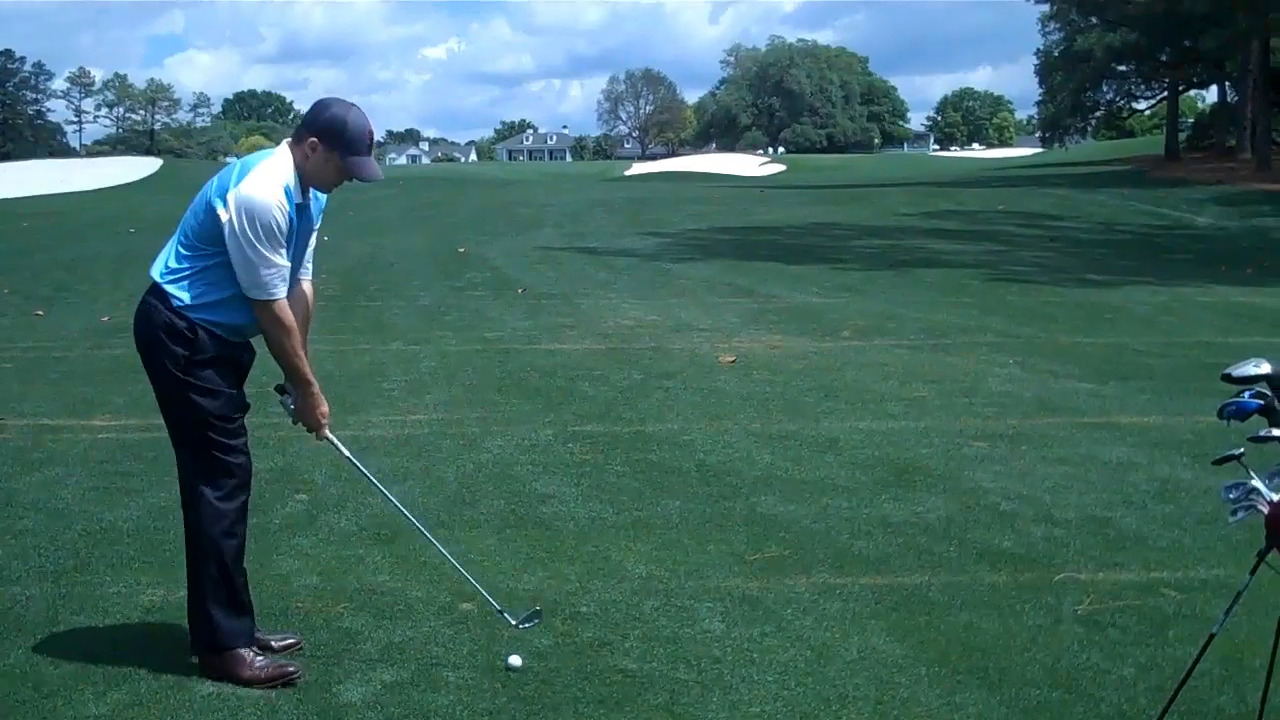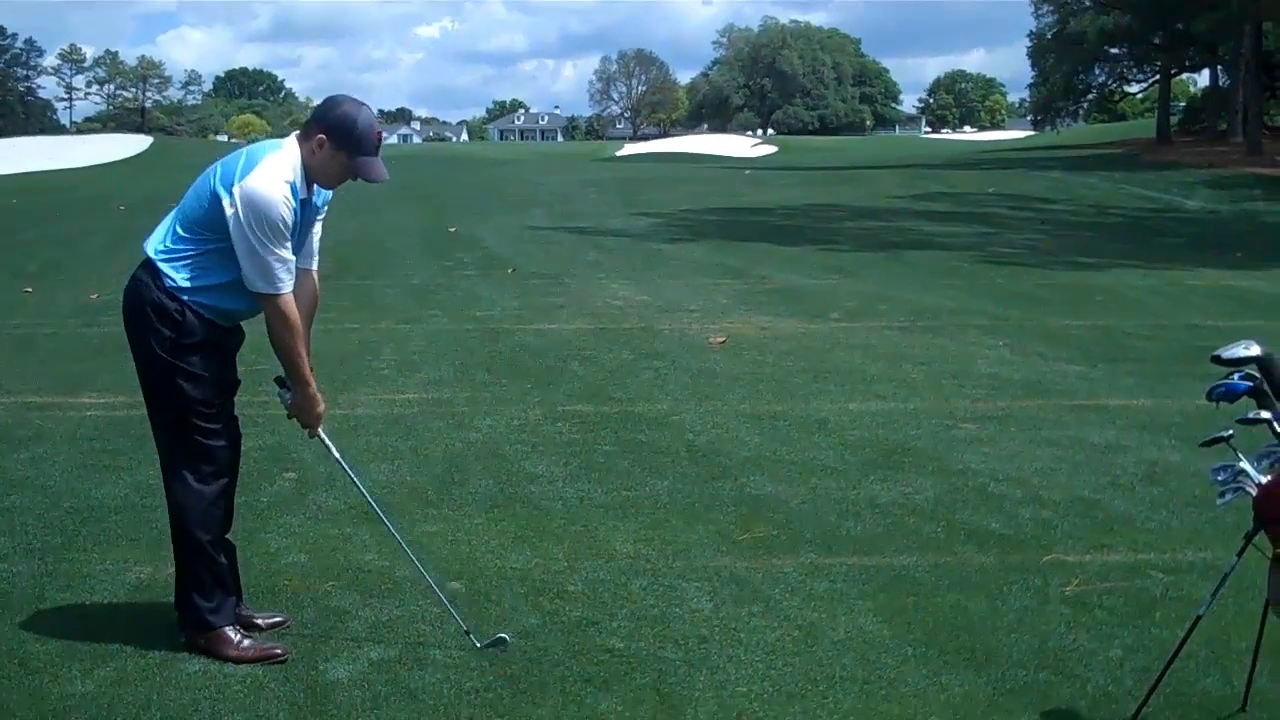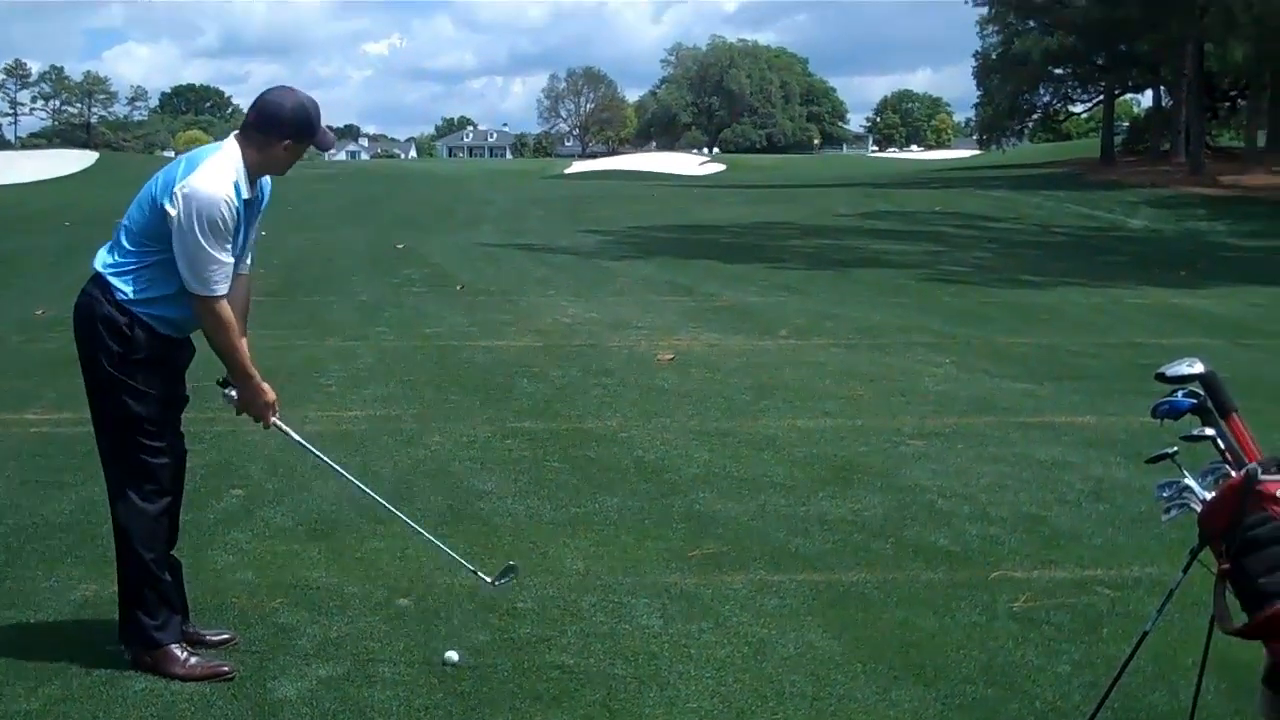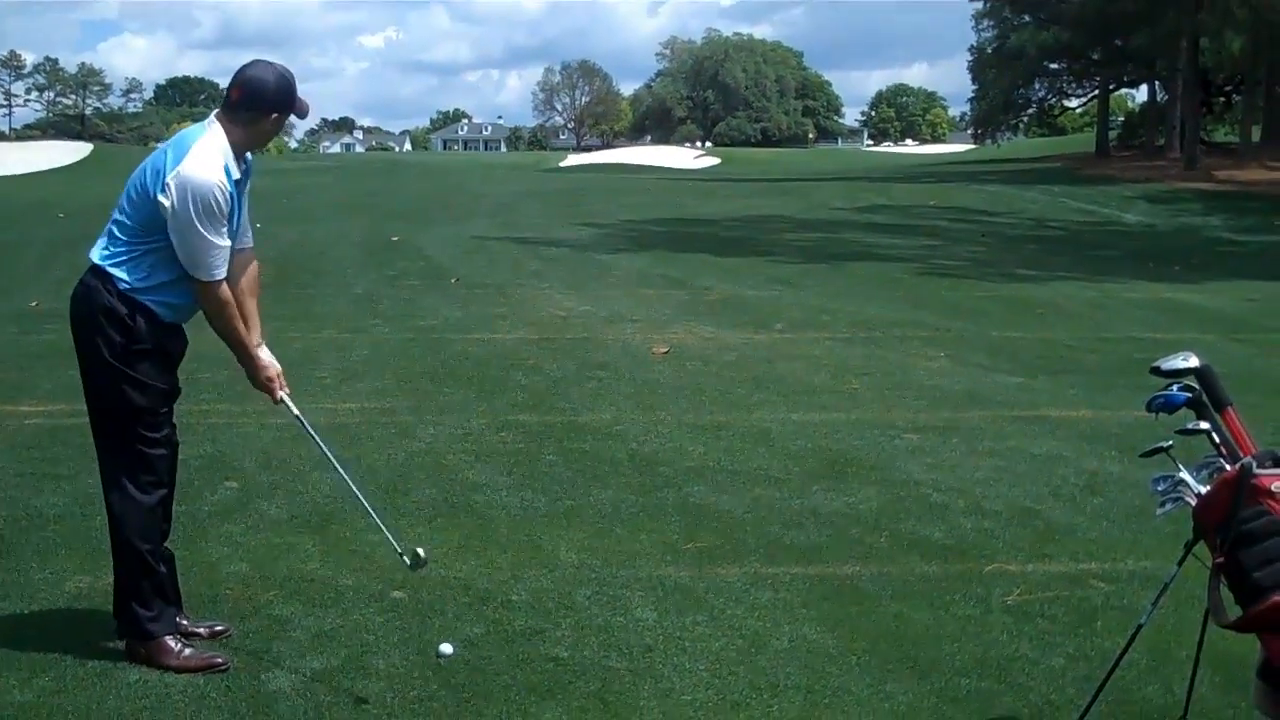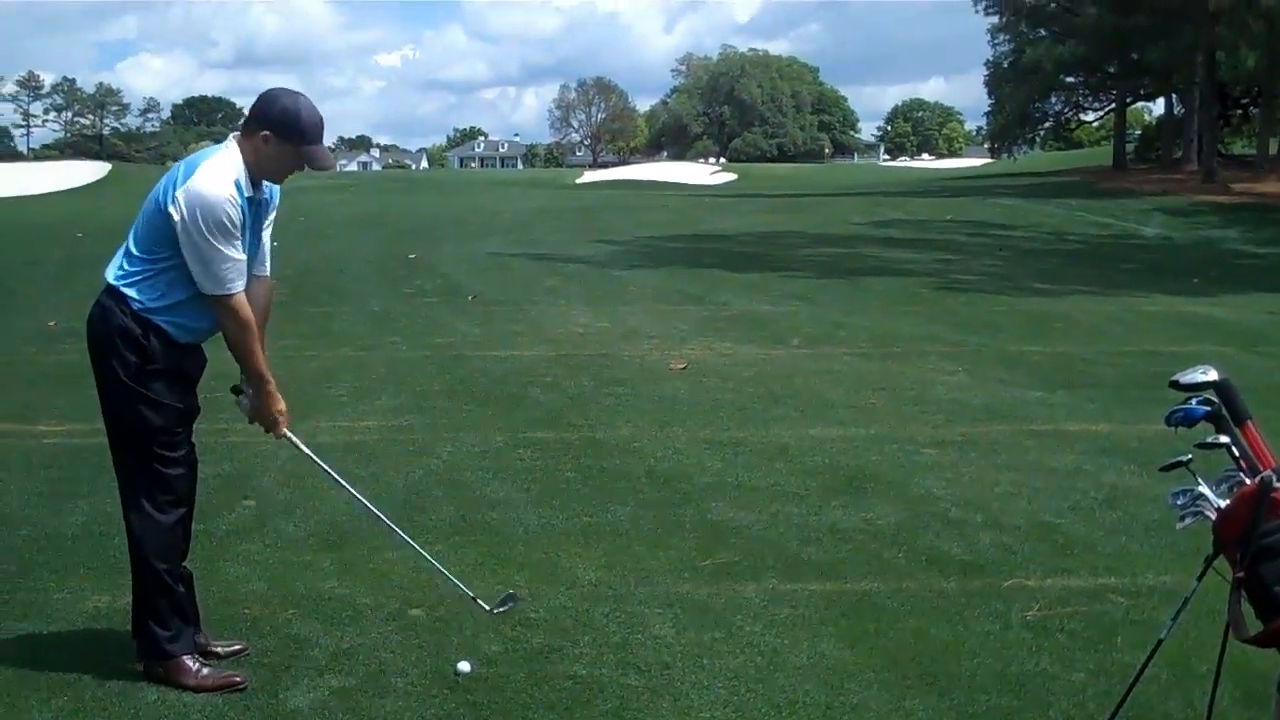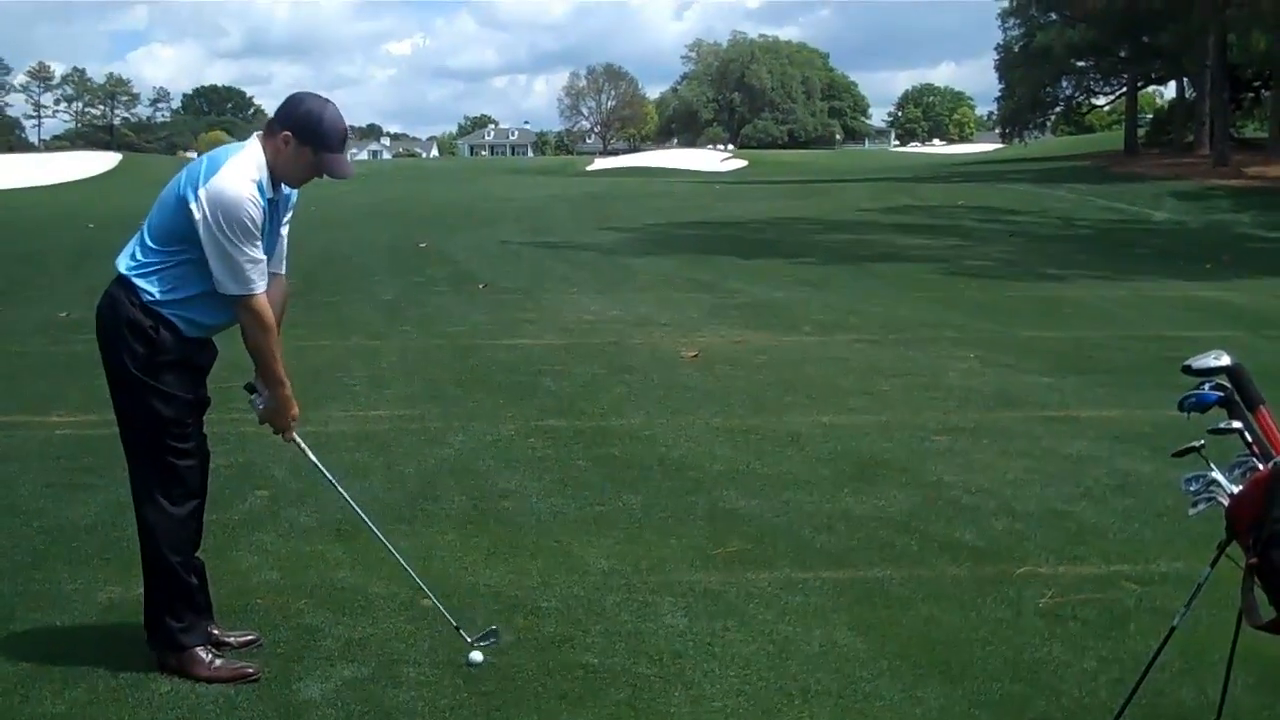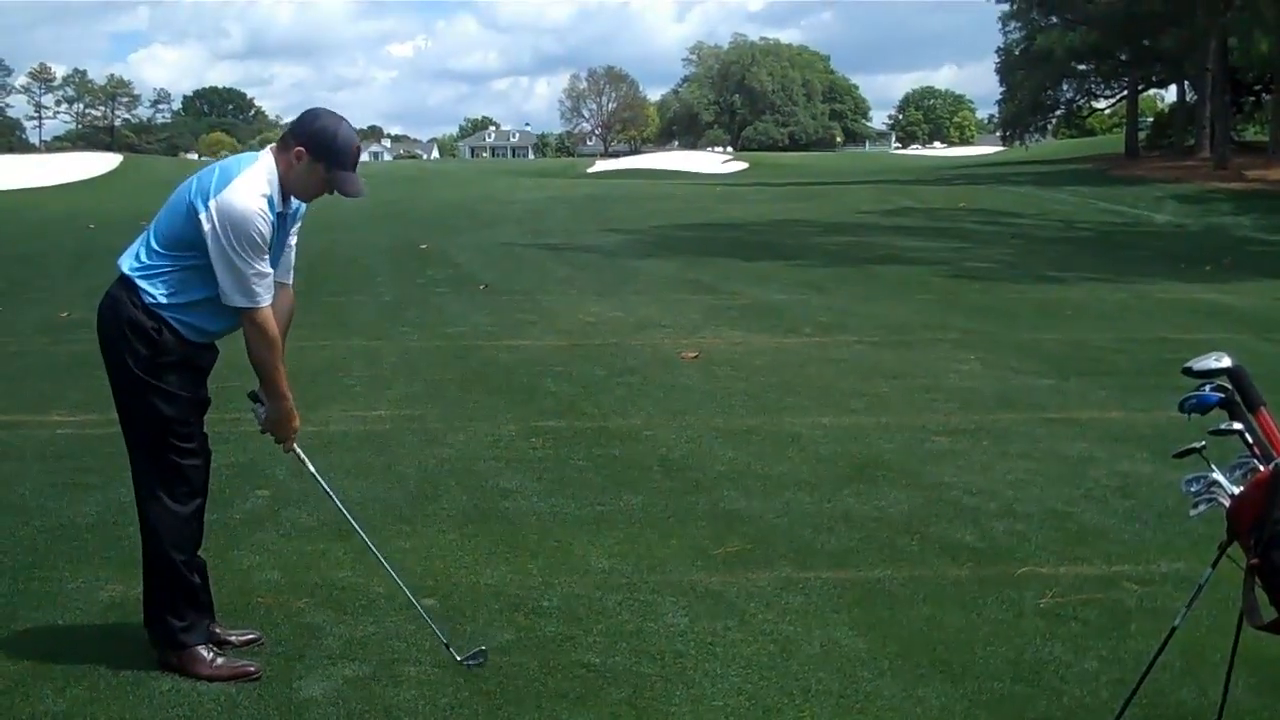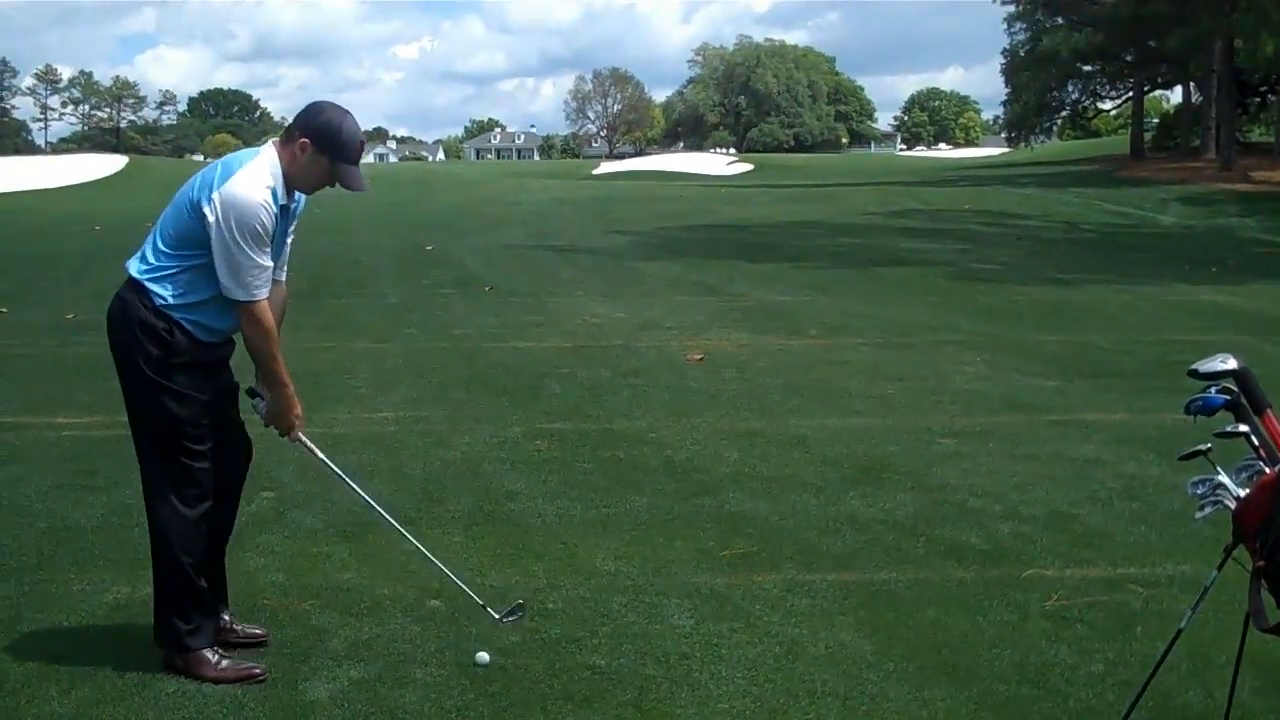
dt=0.4s
person 1, frame 1
left shoulder: (307, 193)
right shoulder: (258, 194)
left elbow: (299, 287)
right elbow: (269, 307)
left wrist: (301, 383)
right wrist: (308, 389)
left hip: (215, 333)
right hip: (180, 332)
left knee: (224, 475)
right knee: (219, 477)
left ankle: (228, 622)
right ankle: (222, 643)
person 1, frame 2
left shoulder: (311, 184)
right shoulder: (266, 188)
left elbow: (304, 278)
right elbow: (277, 303)
left wrist: (301, 376)
right wrist: (305, 388)
left hip: (205, 314)
right hip: (169, 312)
left knee: (219, 455)
right knee: (200, 461)
left ankle: (219, 600)
right ankle: (207, 621)
person 1, frame 3
left shoulder: (252, 183)
right shoulder: (207, 189)
left elbow: (237, 278)
right elbow: (211, 305)
left wrist: (243, 376)
right wrist: (251, 383)
left hip: (153, 328)
right hip: (119, 327)
left knee: (164, 473)
right knee: (144, 479)
left ankle: (166, 618)
right ankle: (153, 638)
person 1, frame 4
left shoulder: (231, 159)
right shoulder: (200, 175)
left elbow: (241, 255)
right elbow: (211, 288)
left wrist: (259, 345)
right wrist: (250, 362)
left hip: (147, 317)
right hip: (118, 317)
left knee: (155, 465)
right knee: (140, 469)
left ankle: (159, 611)
right ankle: (147, 630)
person 1, frame 5
left shoulder: (260, 188)
right shoulder: (210, 190)
left elbow: (257, 282)
right elbow: (229, 304)
left wrist: (261, 378)
right wrist: (263, 388)
left hip: (169, 338)
right hip: (133, 338)
left knee: (175, 484)
right knee: (158, 489)
left ankle: (178, 629)
right ankle: (165, 648)
person 1, frame 6
left shoulder: (277, 186)
right shoulder: (232, 189)
left elbow: (272, 282)
right elbow: (250, 305)
left wrist: (268, 381)
right wrist: (280, 390)
left hip: (180, 330)
right hip: (142, 328)
left knee: (187, 475)
right knee: (169, 480)
left ankle: (191, 619)
right ankle: (178, 639)
person 1, frame 7
left shoulder: (285, 196)
right shoulder: (243, 202)
left elbow: (279, 291)
right elbow: (255, 317)
left wrist: (274, 391)
right wrist: (281, 402)
left hip: (178, 330)
right hip: (143, 328)
left knee: (188, 474)
right knee: (173, 479)
left ankle: (190, 617)
right ankle: (180, 637)
person 1, frame 8
left shoulder: (285, 190)
right shoulder: (247, 194)
left elbow: (274, 288)
right elbow: (252, 309)
left wrist: (270, 384)
right wrist: (282, 392)
left hip: (193, 331)
right hip: (155, 330)
left knee: (228, 456)
right knee: (185, 481)
left ankle: (207, 609)
right ankle: (187, 640)
